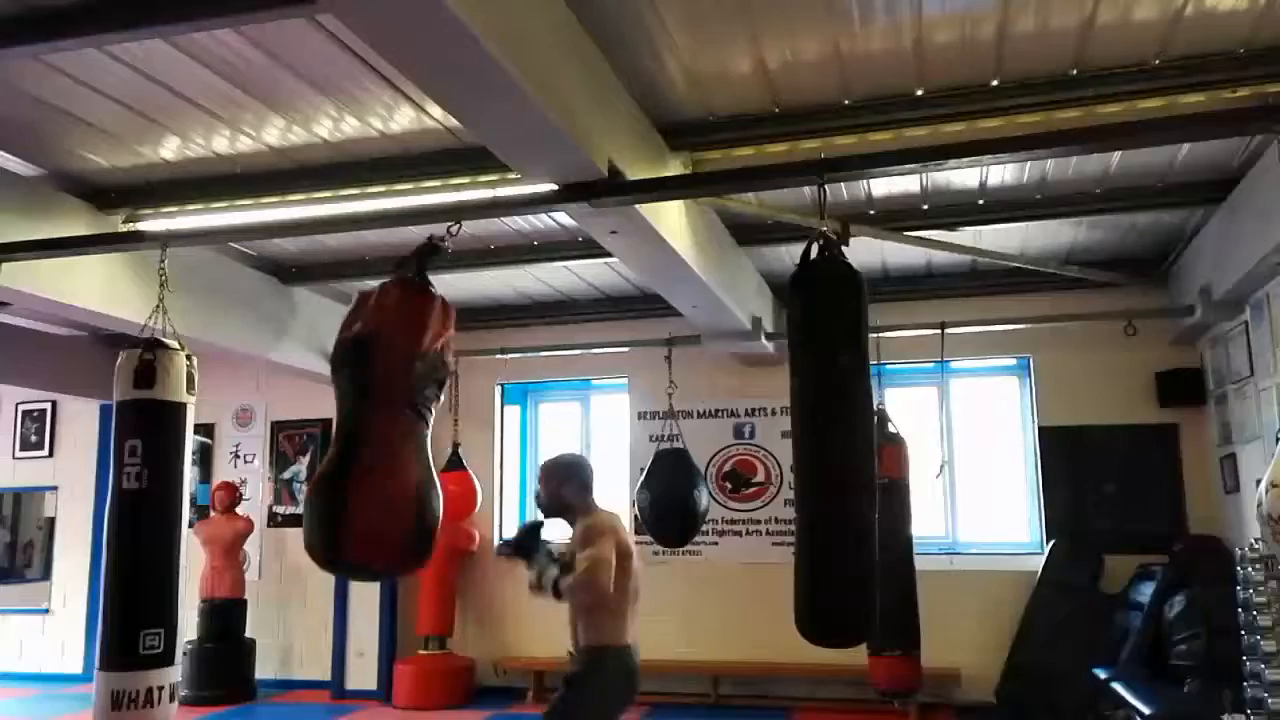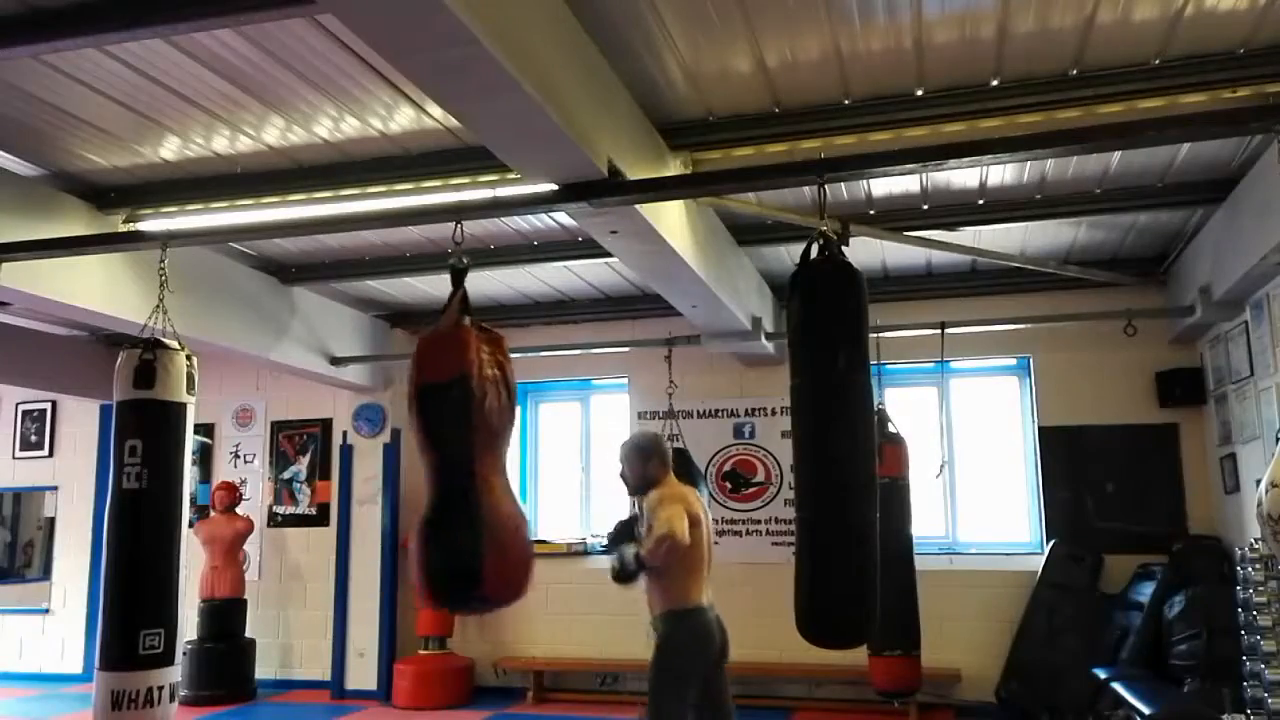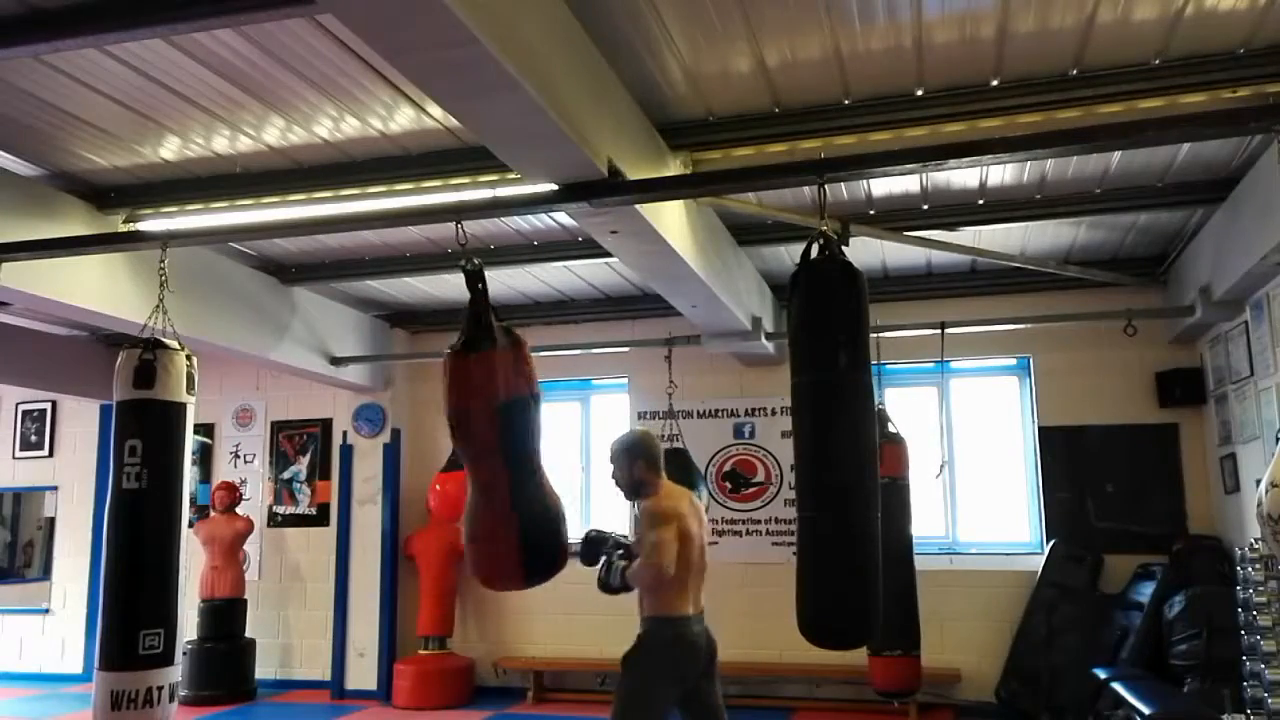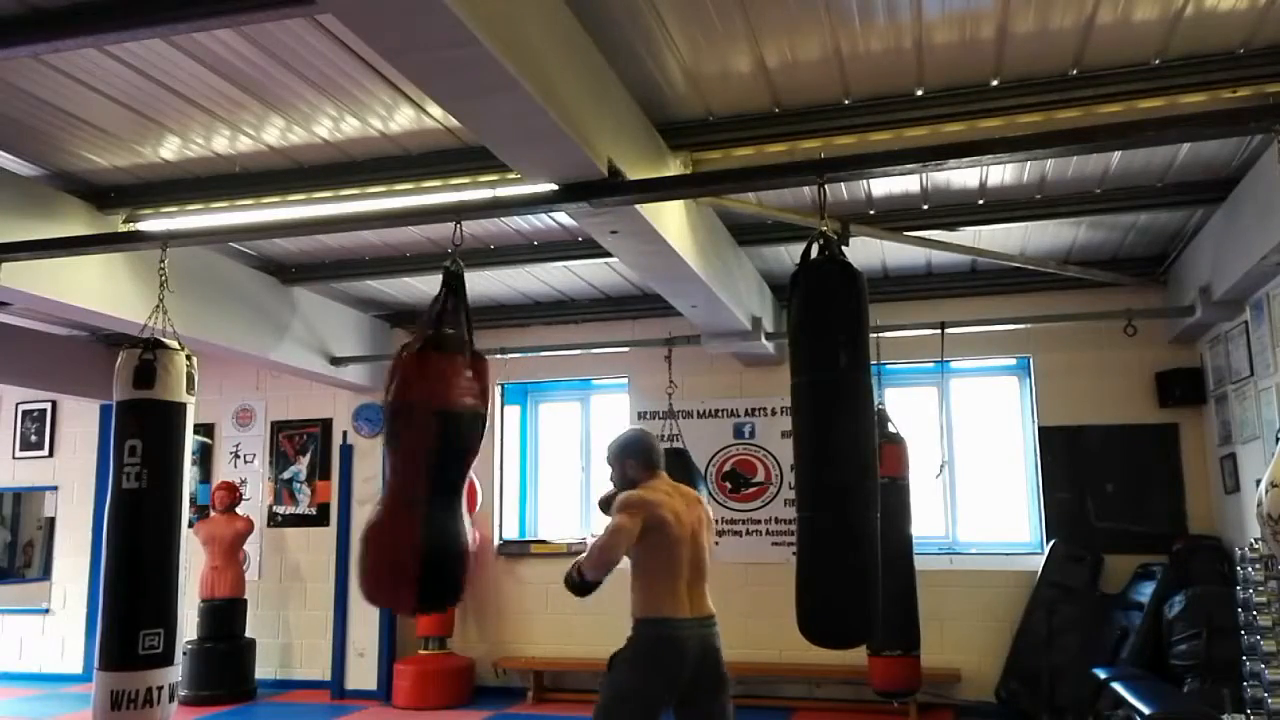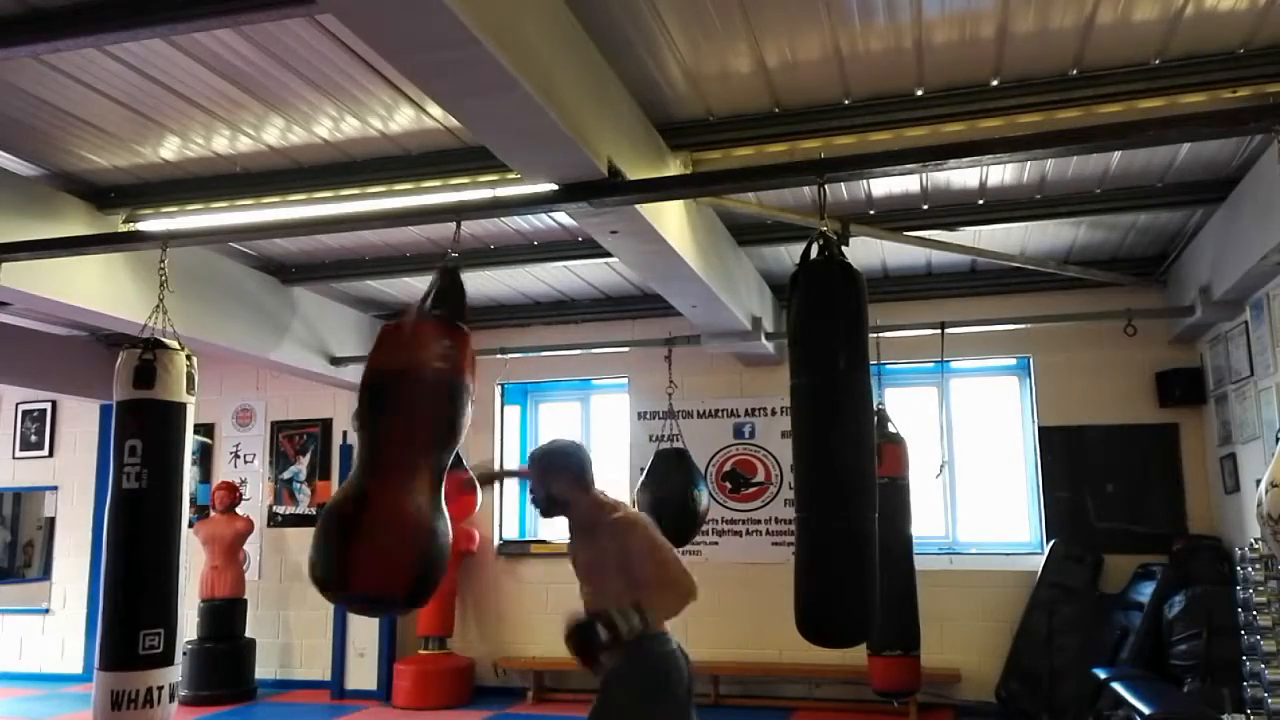
dt=0.5s
person 1, frame 1
left shoulder: (595, 529)
right shoulder: (602, 524)
left elbow: (595, 589)
left wrist: (549, 576)
right wrist: (554, 563)
left hip: (604, 667)
right hip: (618, 660)
person 1, frame 2
left shoulder: (661, 498)
right shoulder: (688, 497)
left elbow: (672, 540)
left wrist: (632, 558)
right wrist: (643, 554)
left hip: (683, 630)
right hip: (706, 625)
person 1, frame 3
left shoulder: (656, 508)
right shoulder: (688, 501)
left elbow: (654, 572)
left wrist: (624, 571)
left hip: (666, 636)
right hip: (697, 633)
person 1, frame 4
left shoulder: (636, 501)
right shoulder: (698, 504)
left elbow: (603, 558)
left wrist: (579, 570)
left hip: (659, 639)
right hip: (705, 636)
person 1, frame 5
left shoulder: (623, 526)
right shoulder: (593, 505)
left elbow: (684, 589)
left wrist: (626, 624)
left hip: (647, 670)
right hip: (651, 664)
